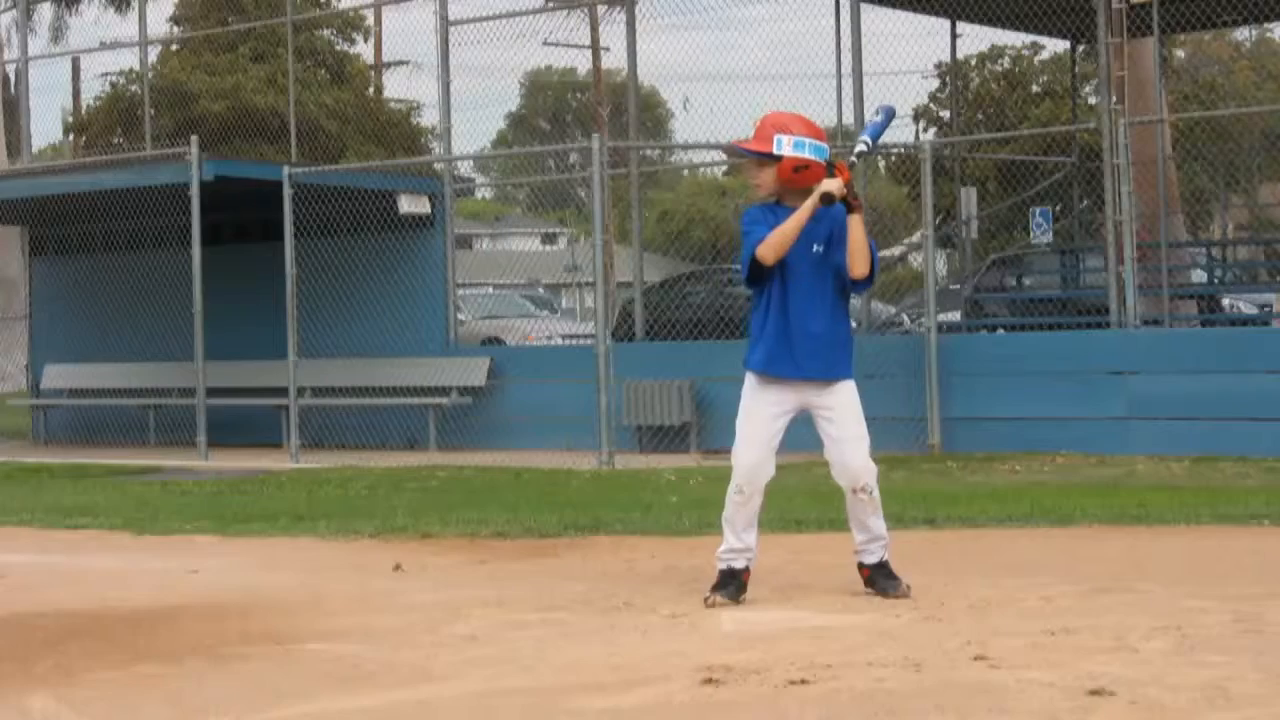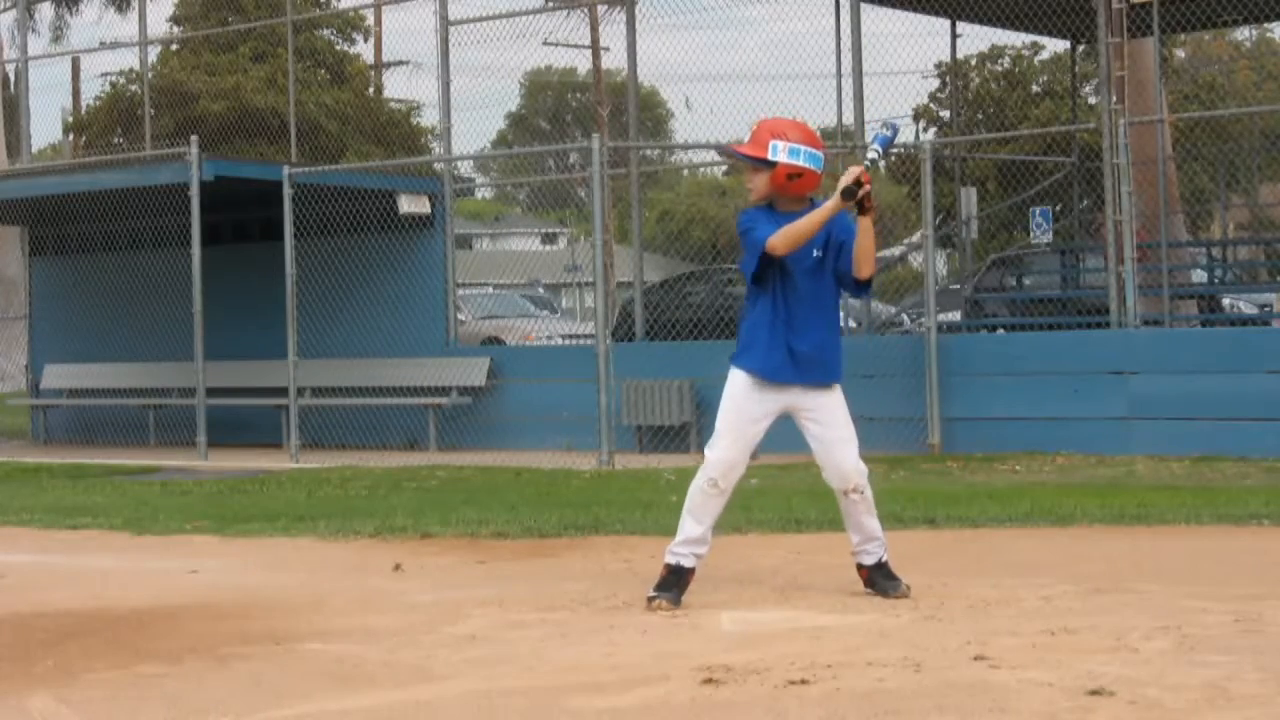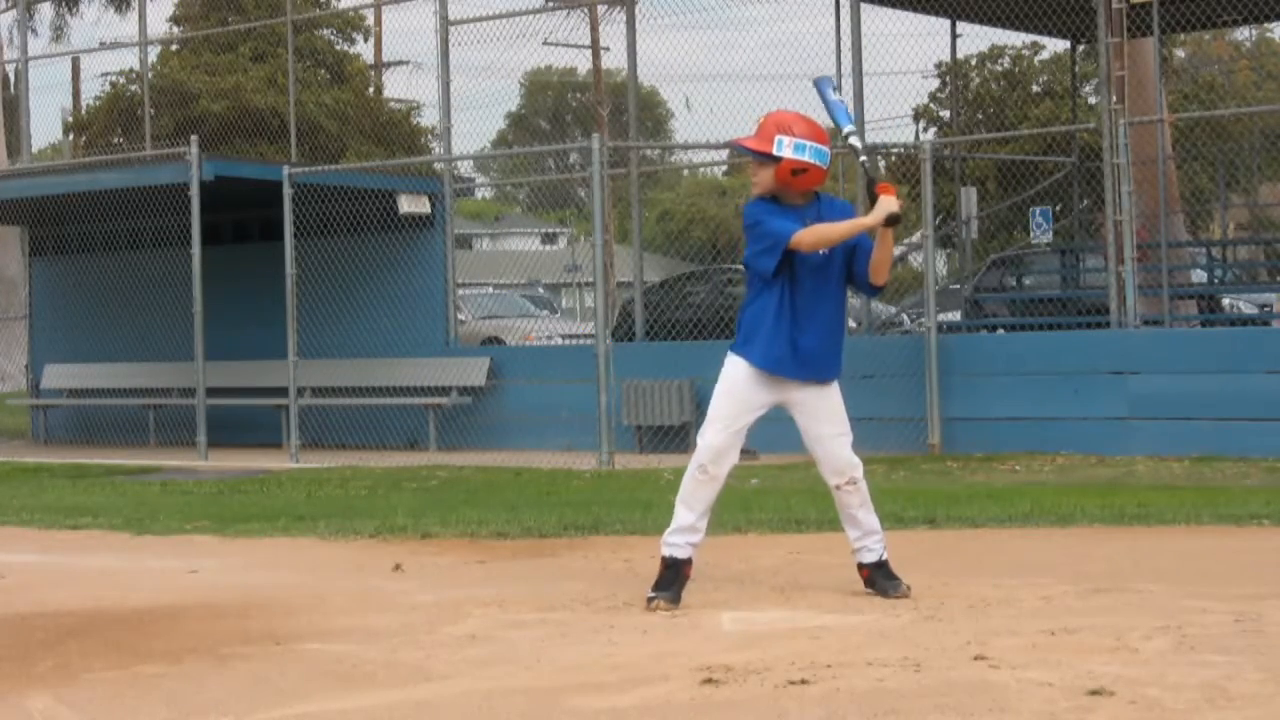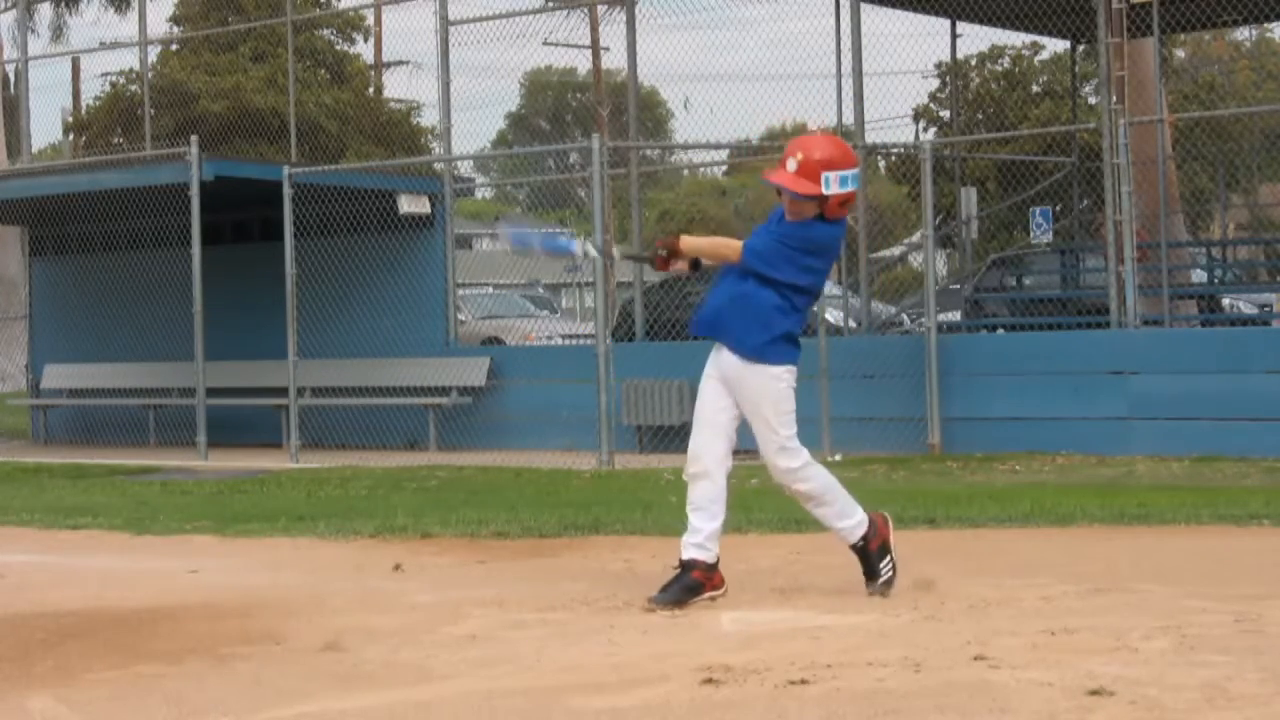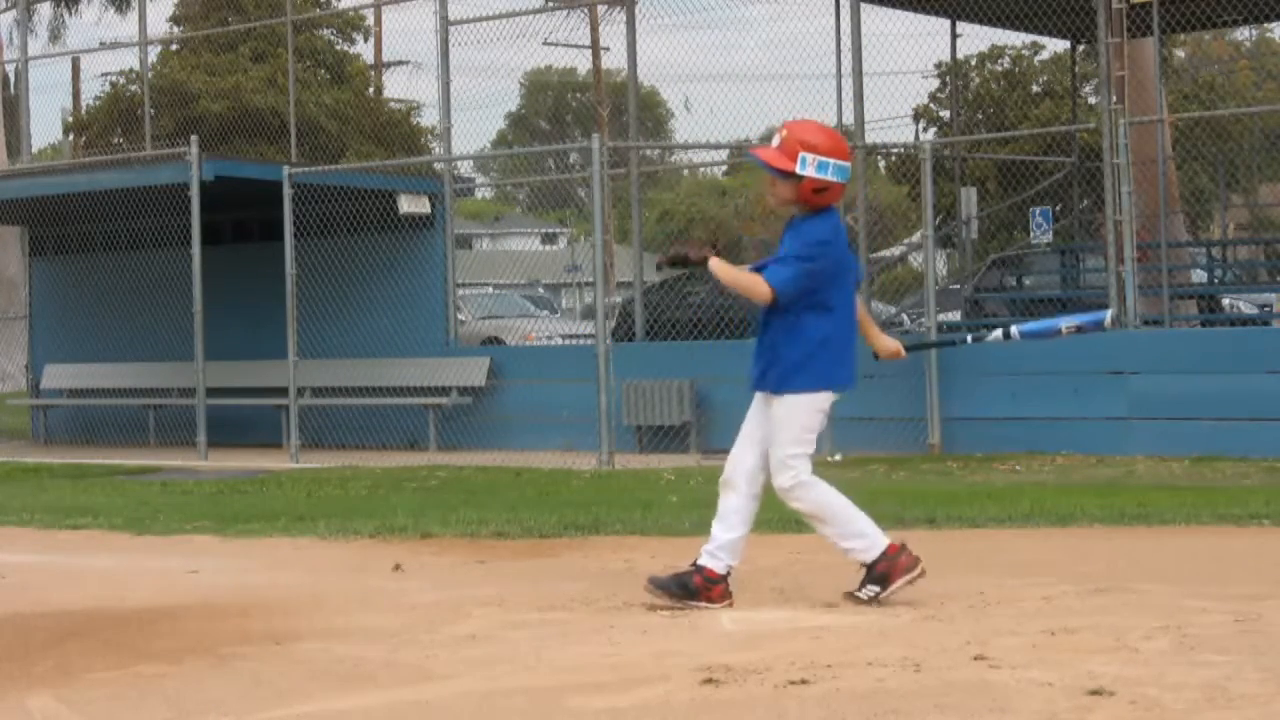
dt=1s
person 1, frame 1
left shoulder: (836, 219)
right shoulder: (756, 217)
left elbow: (859, 271)
right elbow: (767, 254)
left wrist: (852, 206)
right wrist: (814, 200)
left hip: (830, 370)
right hip: (769, 368)
left knee: (857, 469)
right knee: (748, 470)
left ankle: (874, 562)
right ankle: (733, 567)
person 1, frame 2
left shoulder: (834, 224)
right shoulder: (752, 220)
left elbow: (862, 272)
right elbow: (780, 244)
left wrist: (863, 211)
right wrist: (837, 201)
left hip: (817, 373)
right hip: (756, 371)
left knee: (848, 471)
right knee: (720, 466)
left ankle: (873, 562)
right ankle: (679, 565)
person 1, frame 3
left shoulder: (839, 212)
right shoulder: (758, 213)
left elbow: (875, 278)
right elbow: (805, 241)
left wrist: (886, 226)
right wrist: (872, 219)
left hip: (815, 367)
right hip: (752, 361)
left knee: (842, 466)
right knee: (710, 454)
left ankle: (873, 561)
right ankle: (676, 560)
person 1, frame 4
left shoulder: (821, 233)
right shoulder: (790, 217)
left elbow: (740, 252)
right elbow: (749, 257)
left wrist: (682, 243)
right wrist: (691, 255)
left hip: (764, 359)
right hip: (726, 351)
left knee: (787, 461)
right knee: (704, 459)
left ankle: (869, 533)
right ankle: (700, 565)
person 1, frame 5
left shoulder: (815, 235)
right shoulder: (812, 226)
left elbow: (765, 290)
right elbow: (844, 285)
left wrist: (707, 260)
right wrist: (874, 336)
left hip: (807, 373)
right hip: (784, 372)
left knee: (792, 479)
right knee: (742, 471)
left ankle: (887, 557)
right ankle: (711, 575)
